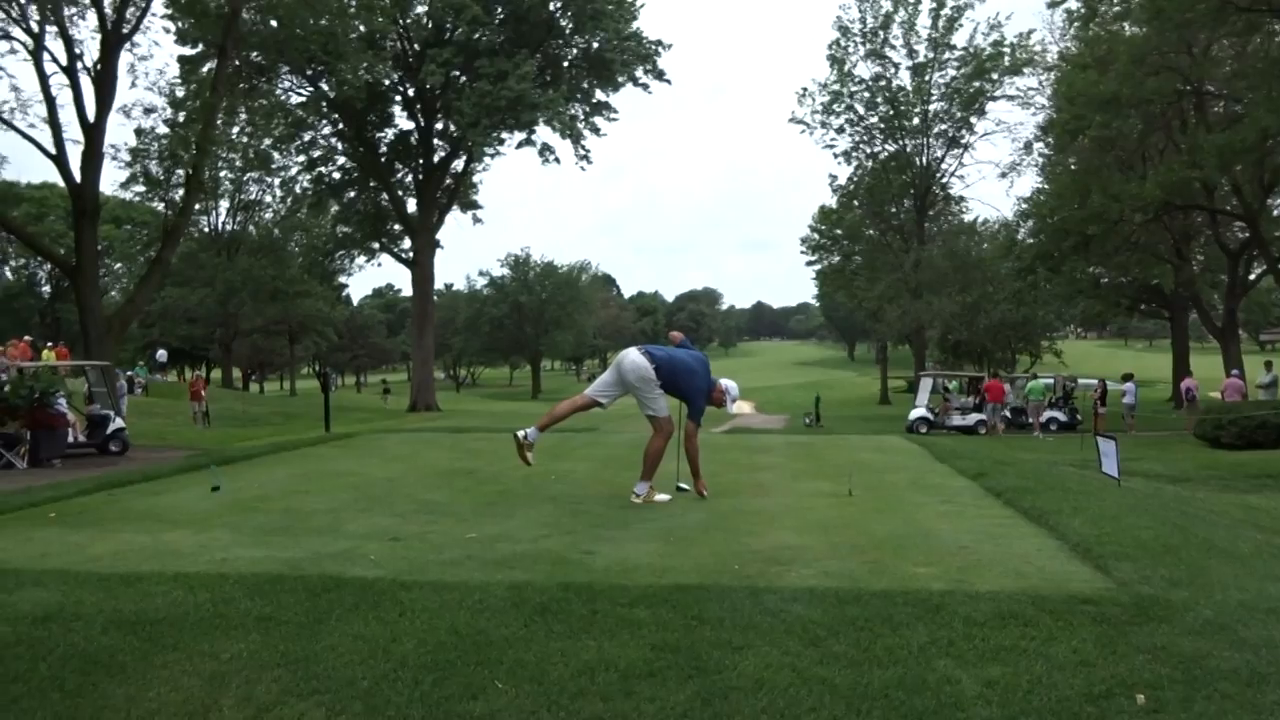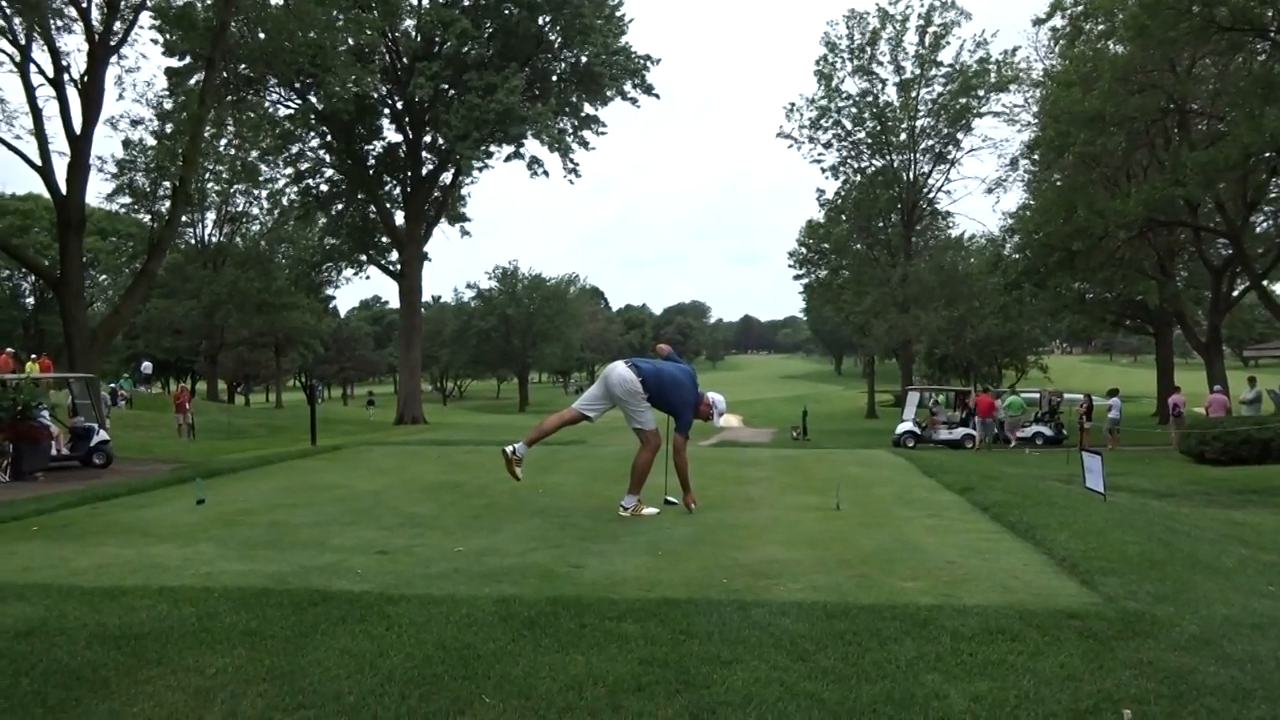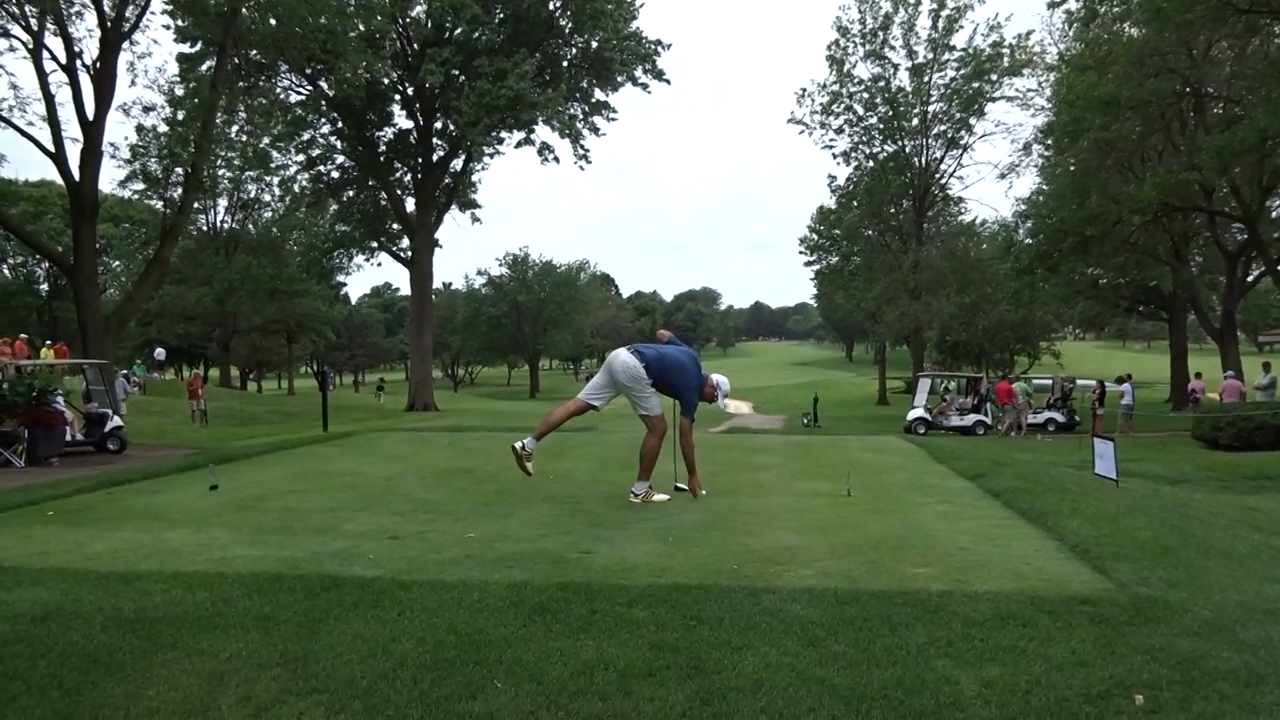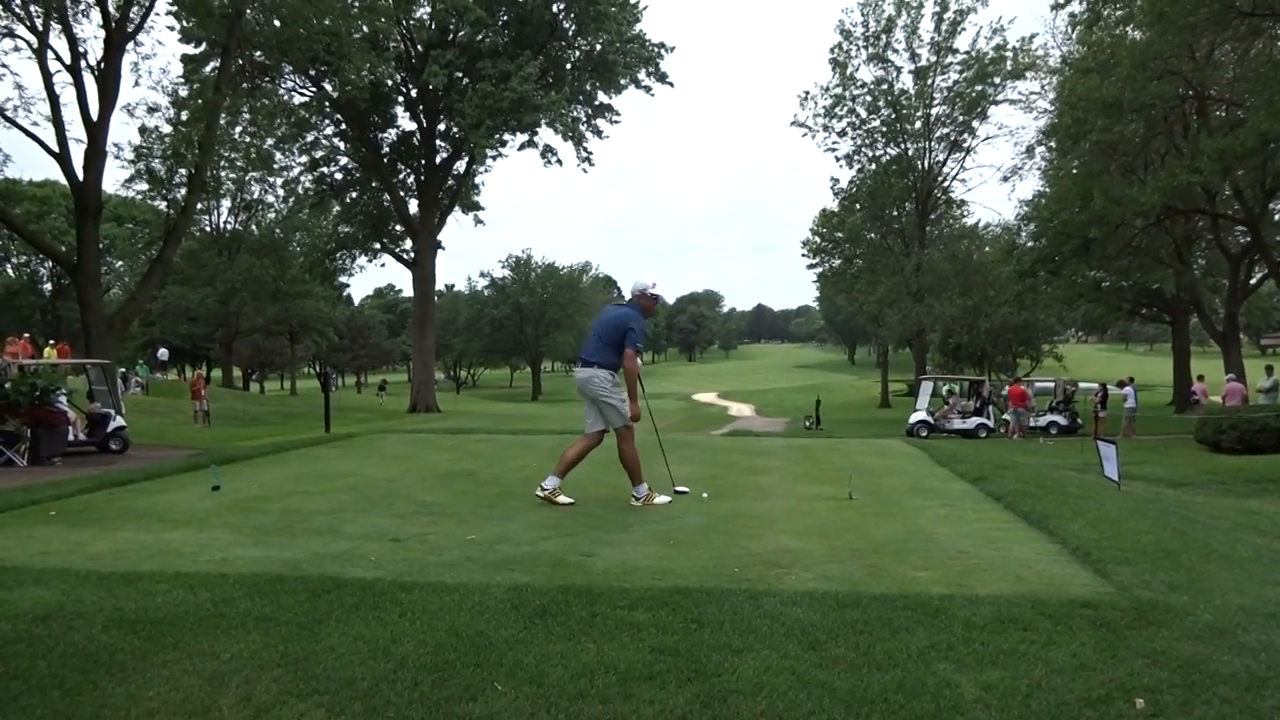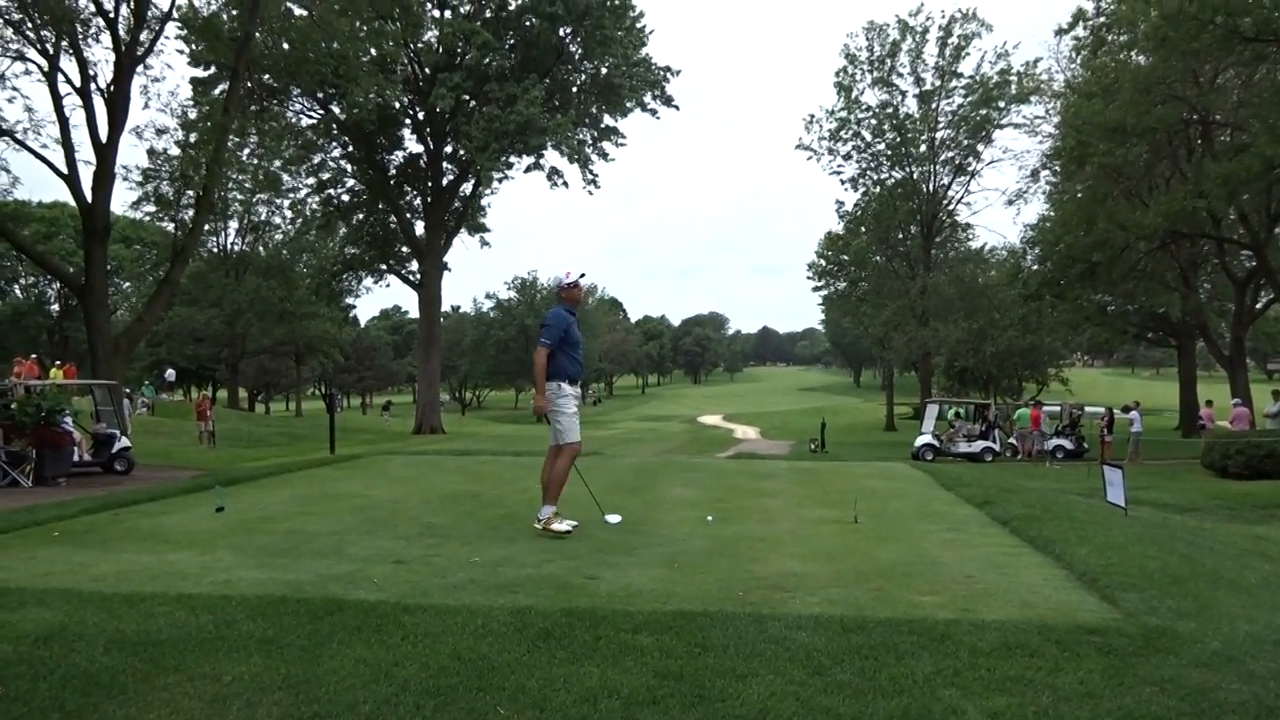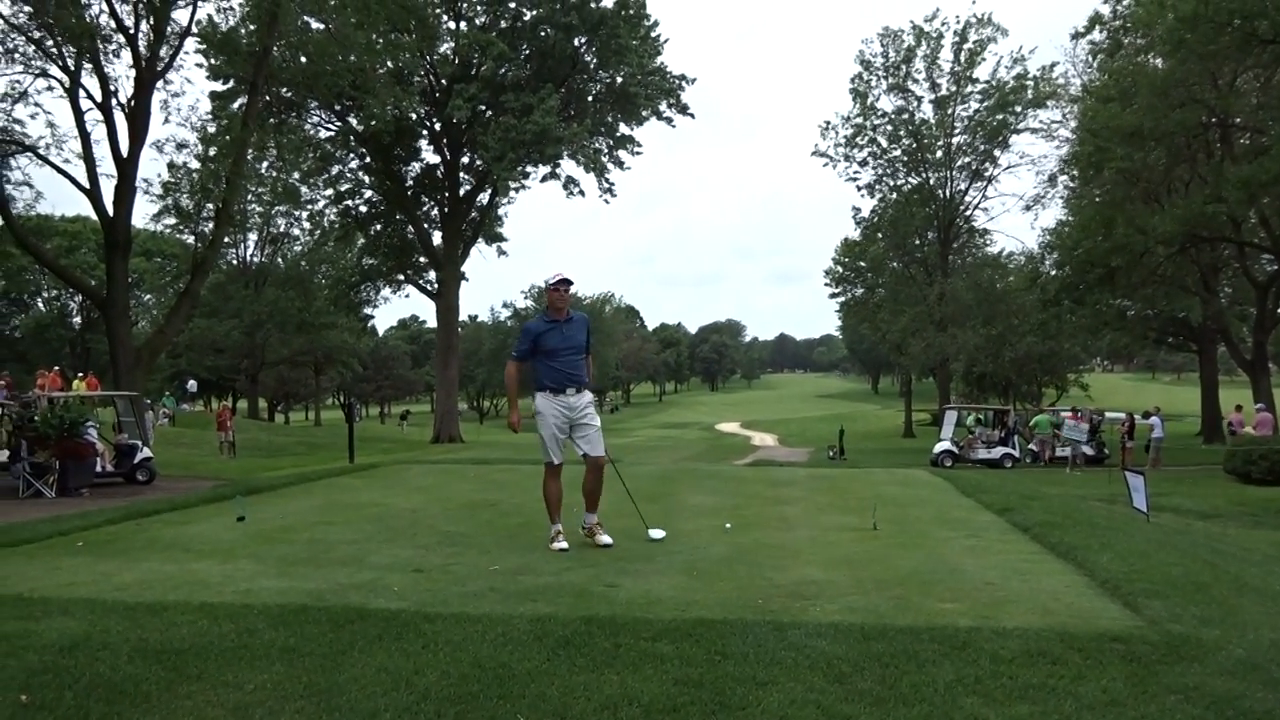
dt=0.7s
person 1, frame 1
left shoulder: (702, 361)
right shoulder: (700, 391)
left elbow: (673, 335)
right elbow: (690, 440)
right wrist: (698, 479)
left hip: (629, 356)
right hip: (642, 369)
left knee: (584, 401)
right knee: (664, 430)
left ankle: (530, 435)
right ankle: (642, 490)
person 1, frame 2
left shoulder: (689, 374)
right shoulder: (686, 405)
left elbow: (661, 347)
right elbow: (679, 454)
right wrist: (687, 492)
left hip: (616, 370)
right hip: (629, 382)
left knee: (571, 414)
right knee: (651, 443)
left ankle: (519, 450)
right ankle: (630, 503)
person 1, frame 3
left shoulder: (692, 358)
right shoulder: (691, 387)
left elbow: (662, 333)
right elbow: (686, 437)
right wrist: (693, 476)
left hip: (619, 357)
right hip: (633, 368)
left knee: (577, 405)
right knee: (658, 428)
left ankle: (527, 445)
right ankle: (640, 490)
person 1, frame 4
left shoulder: (614, 309)
right shoulder: (636, 321)
right elbow: (629, 362)
left wrist: (628, 361)
right wrist: (634, 401)
left hip: (583, 372)
right hip: (601, 377)
left knee: (593, 437)
right knee: (625, 433)
left ankle: (549, 486)
right ankle: (641, 494)
person 1, frame 5
left shoulder: (568, 316)
right shoulder: (558, 317)
right elbow: (540, 355)
right wrist: (540, 395)
left hip: (568, 390)
right hip: (559, 390)
left knee: (557, 451)
right knee: (571, 449)
left ankle: (547, 512)
right ankle: (548, 514)
person 1, frame 6
left shoulder: (582, 322)
right shoulder: (534, 328)
right elbow: (512, 366)
right wrist: (513, 409)
left hip: (582, 400)
right hip: (550, 403)
left knee: (597, 463)
right knee: (553, 468)
left ankle: (591, 523)
right ankle: (556, 530)
